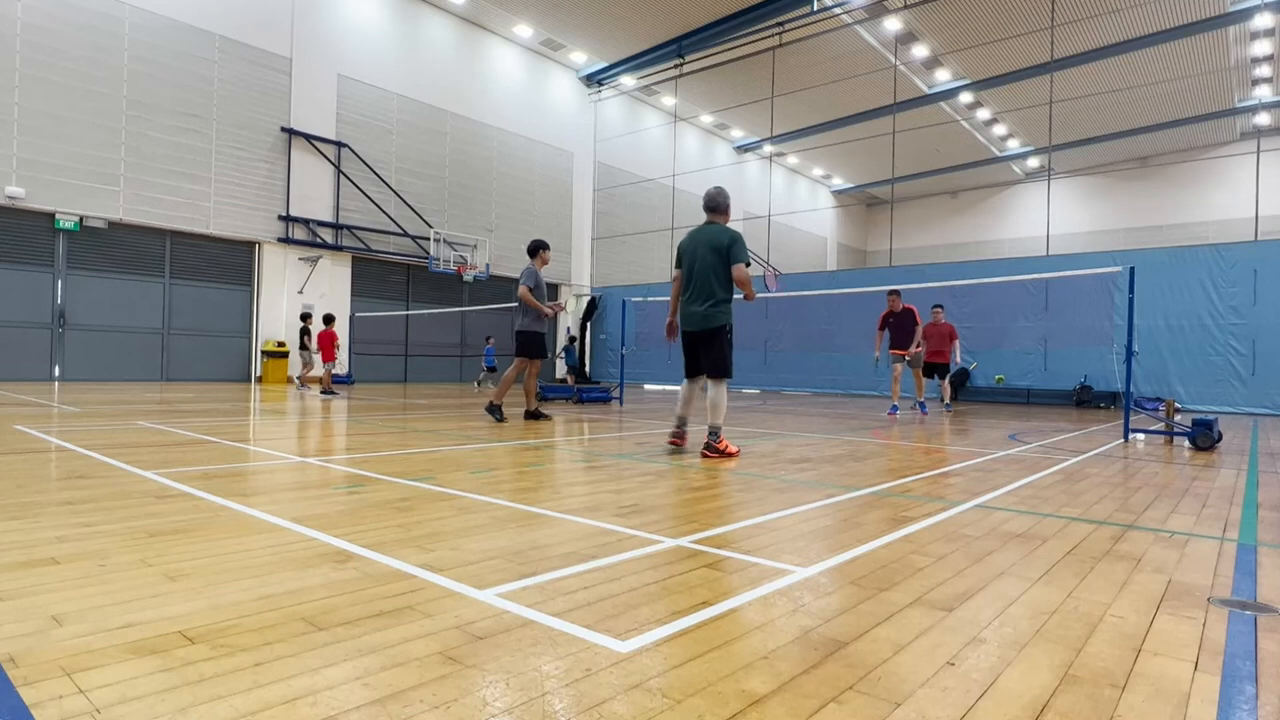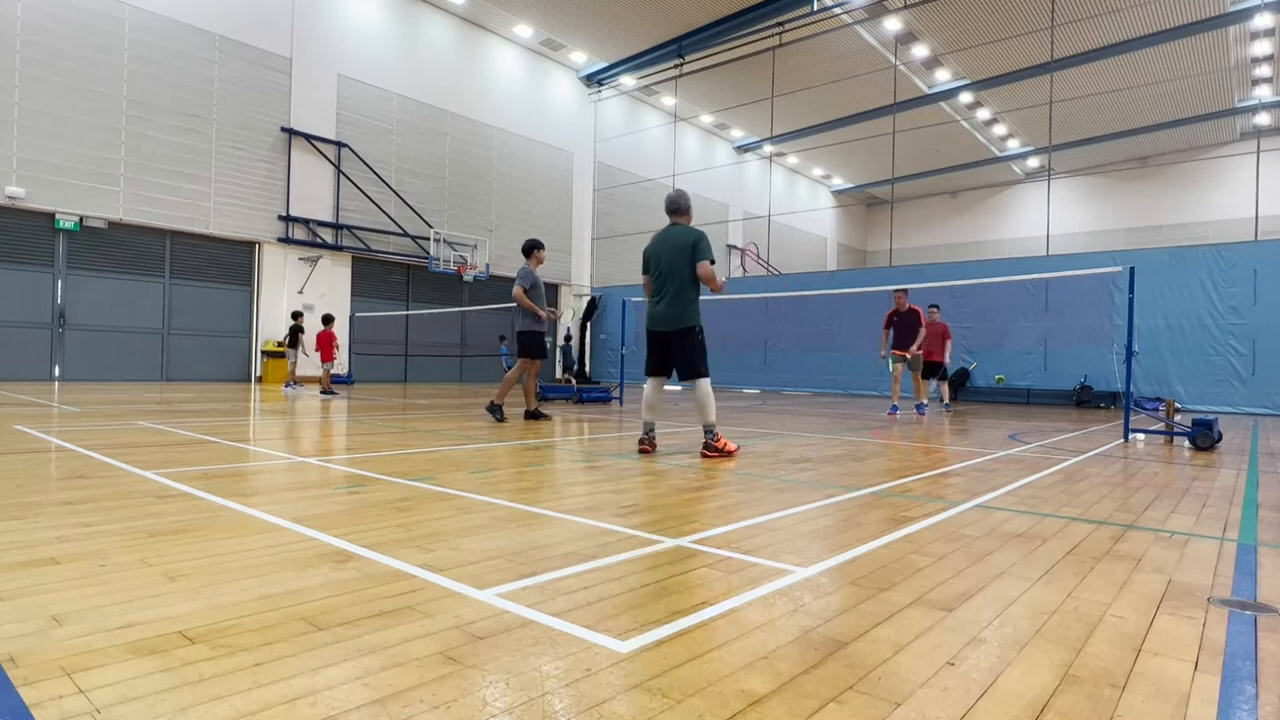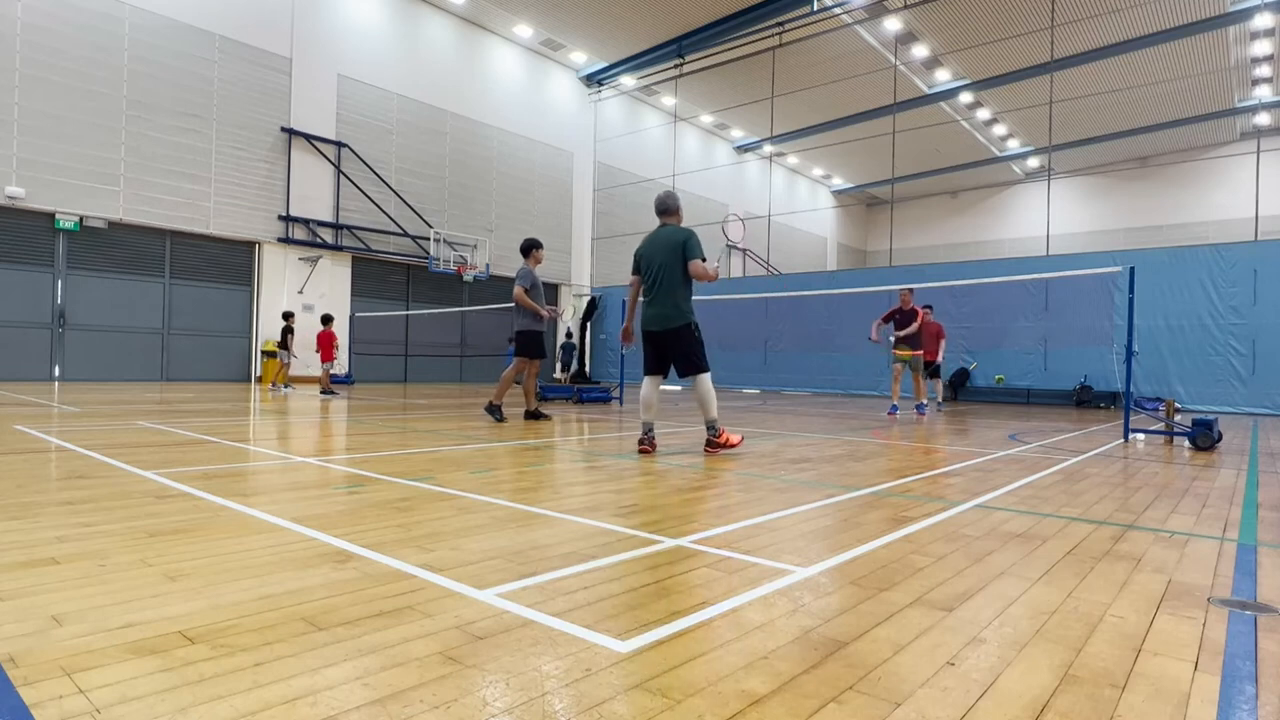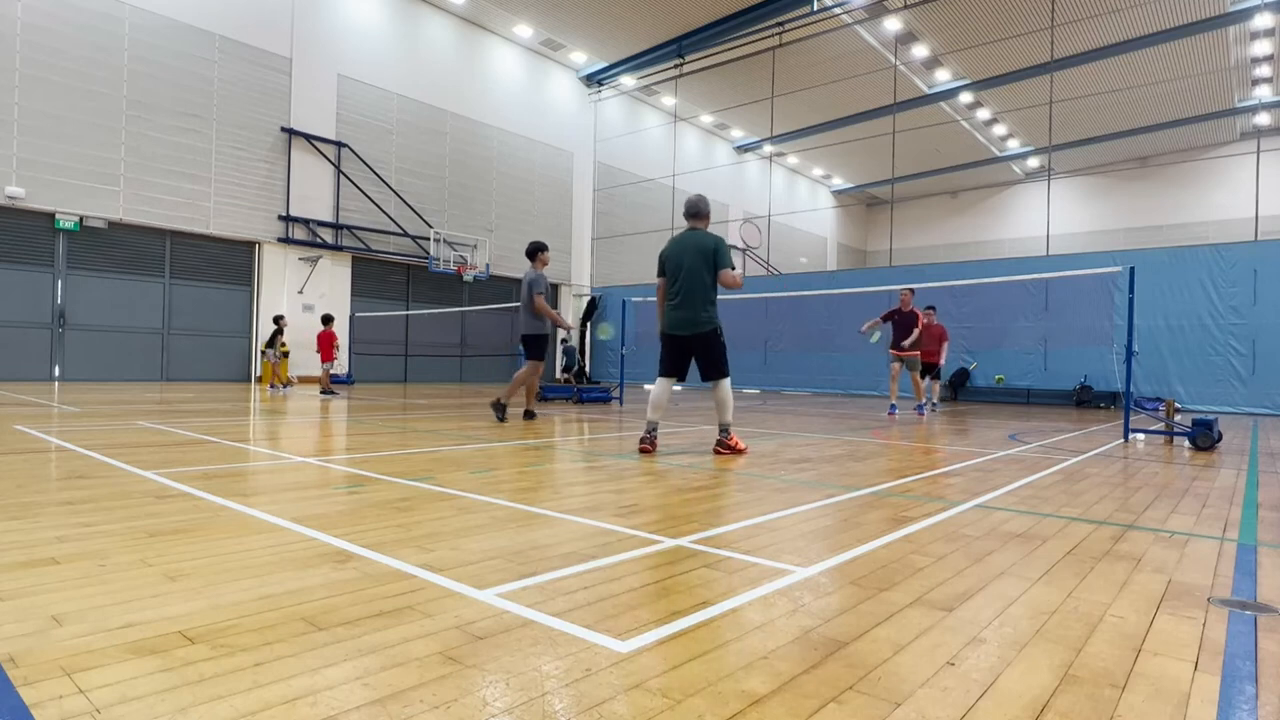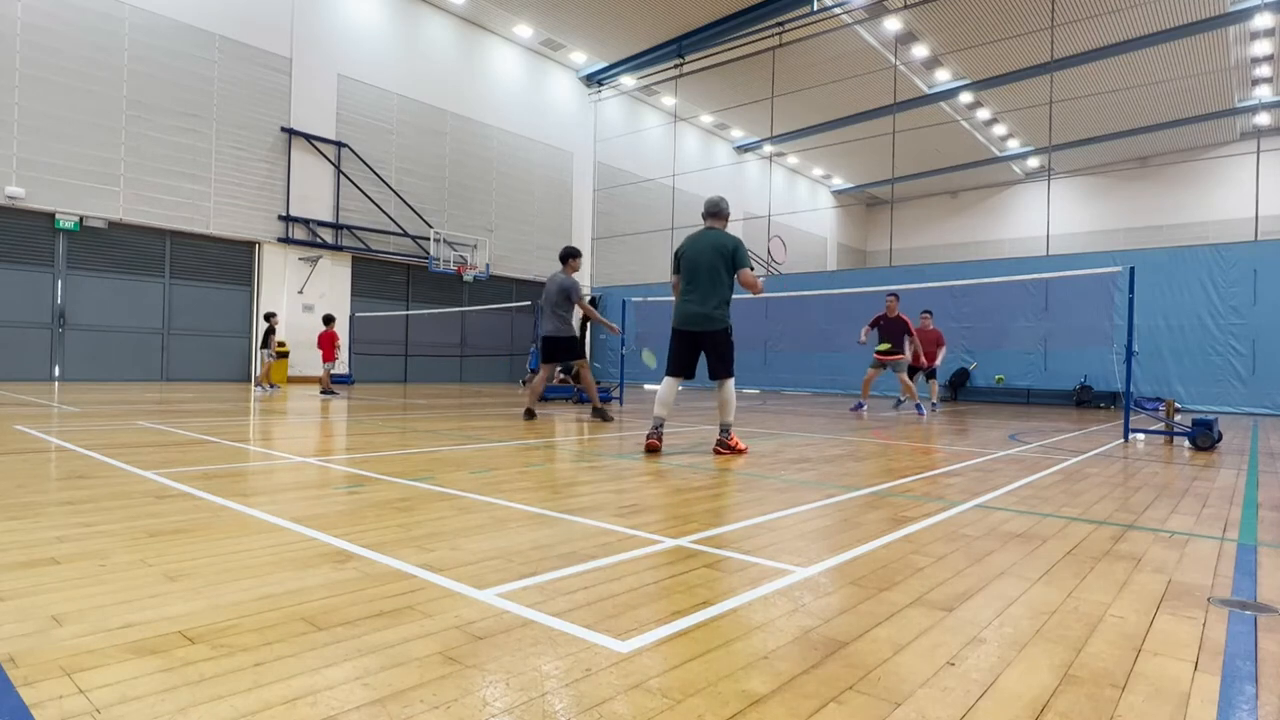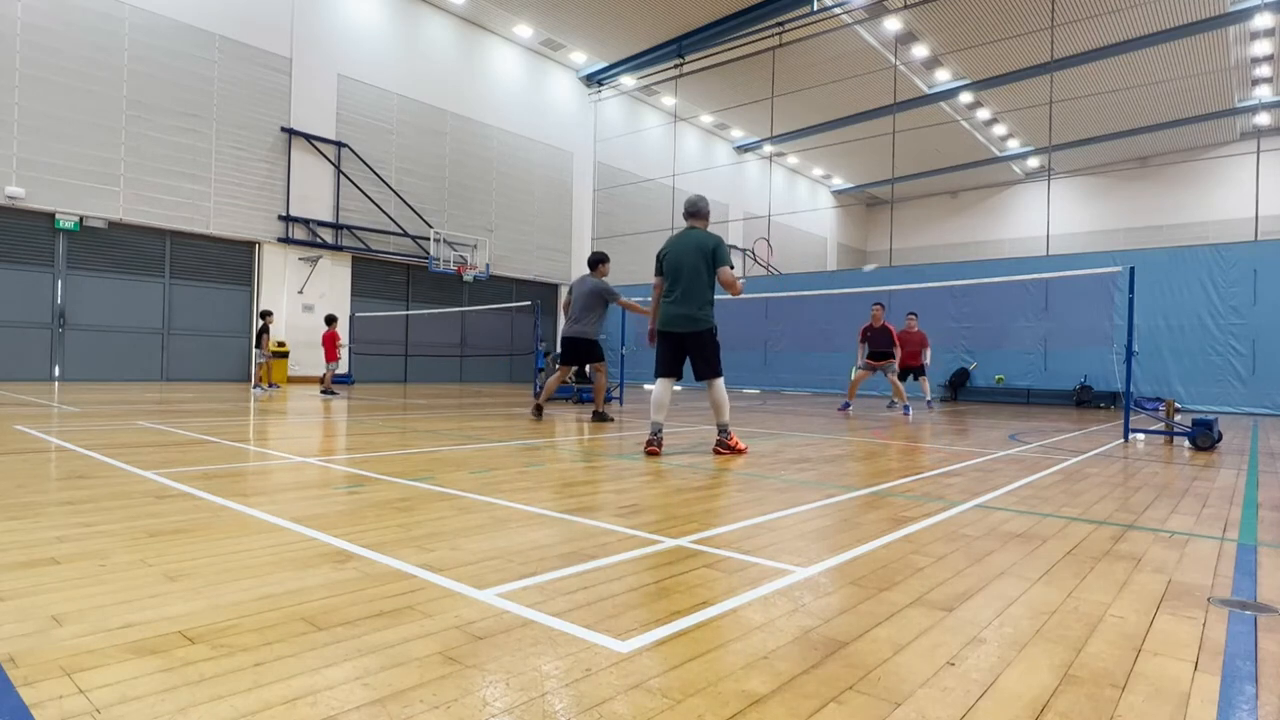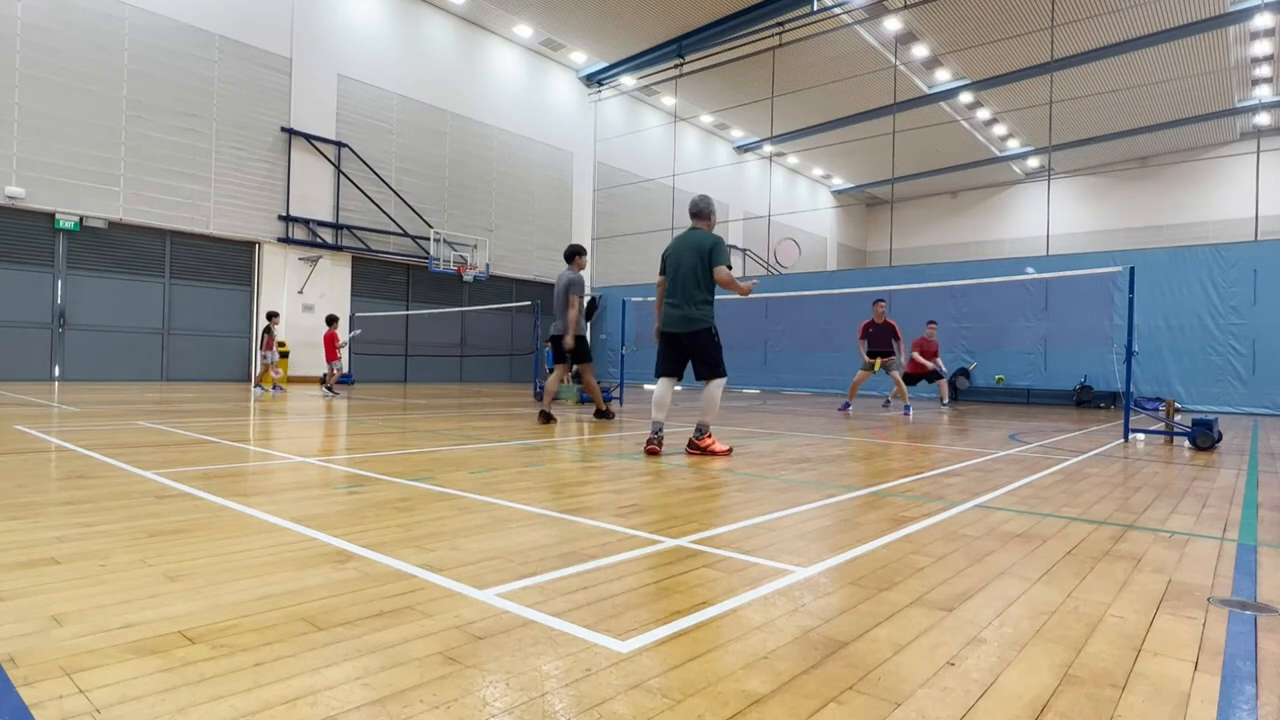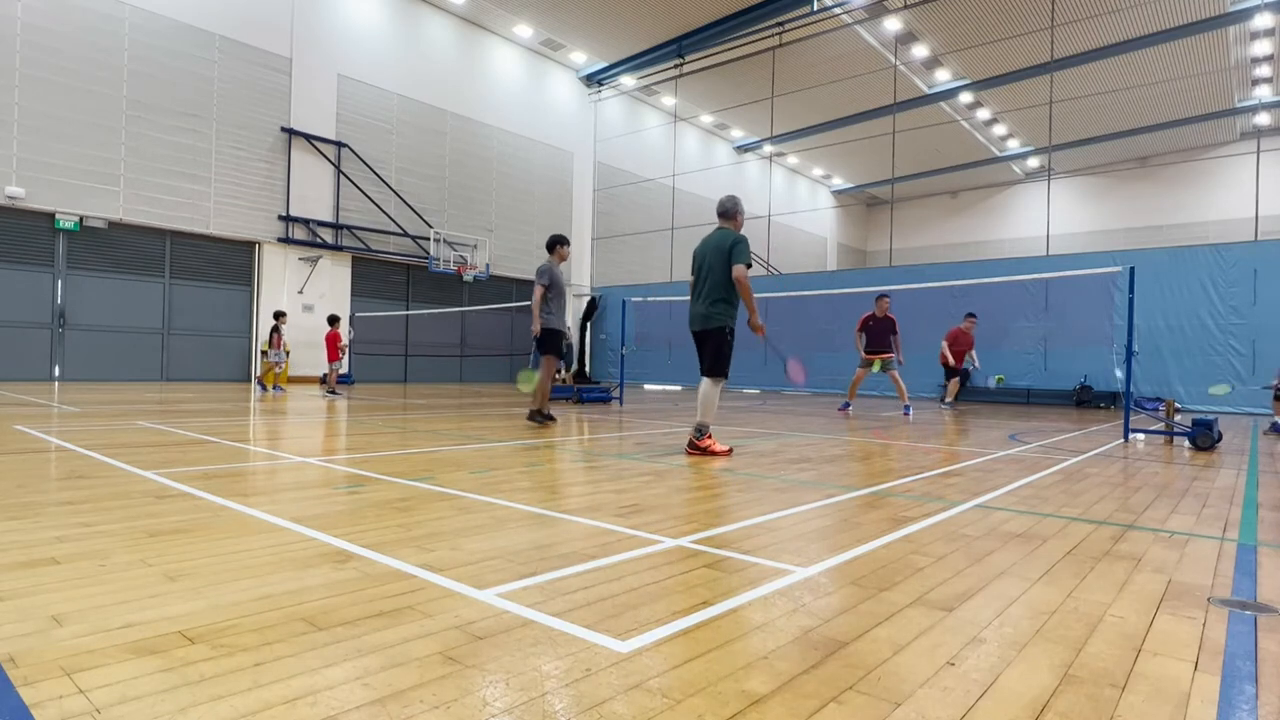
dt=0.4s
person 1, frame 1
left shoulder: (687, 239)
right shoulder: (732, 237)
left elbow: (677, 280)
right elbow: (739, 275)
left wrist: (672, 315)
right wrist: (749, 292)
left hip: (689, 320)
right hip: (716, 319)
left knee: (692, 378)
right knee: (717, 379)
left ankle: (679, 430)
right ankle: (714, 440)
person 1, frame 2
left shoulder: (653, 242)
right shoulder: (696, 237)
right elbow: (704, 273)
right wrist: (717, 285)
left hip: (655, 321)
right hip: (685, 320)
left knee: (655, 378)
right knee: (699, 378)
left ankle: (647, 436)
right ankle: (711, 439)
person 1, frame 3
left shoulder: (644, 244)
right shoulder: (686, 236)
left elbow: (634, 286)
right elbow: (696, 271)
left wrist: (628, 322)
right wrist: (712, 274)
left hip: (650, 322)
right hip: (680, 319)
left knee: (652, 377)
right knee: (701, 373)
left ankle: (646, 435)
right ankle: (714, 434)
person 1, frame 4
left shoulder: (669, 246)
right shoulder: (715, 242)
left elbow: (661, 288)
right elbow: (727, 280)
left wrist: (663, 322)
right wrist: (738, 280)
left hip: (673, 325)
right hip: (705, 324)
left knee: (665, 378)
right knee: (720, 379)
left ankle: (649, 435)
right ankle: (725, 438)
person 1, frame 5
left shoulder: (686, 243)
right shoulder: (733, 243)
right elbow: (746, 280)
right wrist: (758, 286)
left hip: (683, 321)
right hip: (716, 322)
left knee: (672, 376)
right knee: (725, 378)
left ankle: (655, 431)
right ankle: (725, 437)
person 1, frame 6
left shoulder: (668, 244)
right shoulder: (714, 242)
left elbow: (657, 287)
right elbow: (726, 279)
left wrist: (652, 322)
right wrist: (736, 288)
left hip: (667, 322)
right hip: (700, 322)
left knee: (665, 378)
right knee: (714, 378)
left ankle: (655, 436)
right ankle: (724, 437)
person 1, frame 7
left shoulder: (673, 244)
right shoulder: (713, 242)
left elbow: (661, 285)
right elbow: (722, 277)
left wrist: (659, 321)
right wrist: (741, 287)
left hip: (671, 322)
right hip: (699, 322)
left knee: (666, 378)
right knee: (715, 377)
left ankle: (655, 435)
right ankle: (700, 438)
person 1, frame 8
left shoulder: (703, 243)
right shoulder: (737, 240)
right elbow: (739, 276)
right wrist: (753, 313)
left hip: (697, 318)
right hip: (719, 319)
left knee: (708, 375)
right knee: (715, 377)
left ankle: (700, 428)
right ankle: (700, 438)
person 2, frame 1
left shoulder: (537, 274)
right shoulder: (531, 271)
right elbow: (522, 293)
left wrist: (549, 307)
right wrist: (544, 309)
left hip: (537, 330)
right hip: (528, 328)
left knee: (534, 369)
right knee: (520, 365)
left ankle: (531, 409)
right ankle: (495, 403)
person 2, frame 2
left shoulder: (533, 273)
right shoulder: (527, 271)
right elbow: (516, 294)
left wrist: (544, 310)
right wrist: (538, 311)
left hip: (536, 329)
right hip: (529, 329)
left knee: (534, 369)
right knee: (522, 366)
left ankle: (531, 409)
right ankle: (495, 403)
person 2, frame 3
left shoulder: (531, 273)
right shoulder: (526, 271)
right elbow: (517, 295)
left wrist: (543, 309)
right wrist: (540, 310)
left hip: (535, 329)
right hip: (527, 328)
left knee: (533, 369)
right knee: (519, 366)
left ankle: (531, 409)
right ankle: (494, 403)
person 2, frame 4
left shoulder: (529, 275)
right shoulder: (538, 276)
right elbow: (539, 304)
left wrist: (553, 315)
right wrist: (559, 320)
left hip: (530, 330)
right hip: (535, 331)
left knee: (536, 370)
right knee: (530, 369)
left ankle: (529, 409)
right ankle: (501, 401)
person 2, frame 5
left shoulder: (551, 279)
right shoulder: (570, 283)
left elbow: (543, 302)
right elbow: (585, 308)
right wrist: (607, 324)
left hip: (547, 333)
right hip: (564, 334)
left knee: (544, 371)
right knee: (584, 367)
left ankle: (529, 408)
right ankle: (597, 408)
person 2, frame 6
left shoulder: (578, 282)
right shoulder: (602, 286)
left elbow: (565, 305)
right elbow: (626, 304)
right wrist: (649, 312)
left hip: (568, 335)
right hip: (586, 337)
left knee: (562, 373)
right knee: (600, 370)
left ankle: (539, 404)
right ankle: (598, 411)
person 2, frame 7
left shoulder: (561, 278)
right shoulder: (576, 278)
right elbow: (573, 308)
right wrist: (569, 334)
left hip: (557, 332)
right hip: (573, 334)
left knee: (559, 372)
right knee: (587, 372)
left ankle: (545, 410)
right ankle: (602, 409)
person 2, frame 8
left shoulder: (557, 271)
right shoulder: (547, 268)
right elbow: (537, 296)
left wrist: (564, 327)
right wrist: (536, 321)
left hip: (555, 327)
right hip: (548, 326)
left knee: (549, 369)
right knee: (547, 367)
left ankle: (544, 412)
right ankle: (535, 410)
